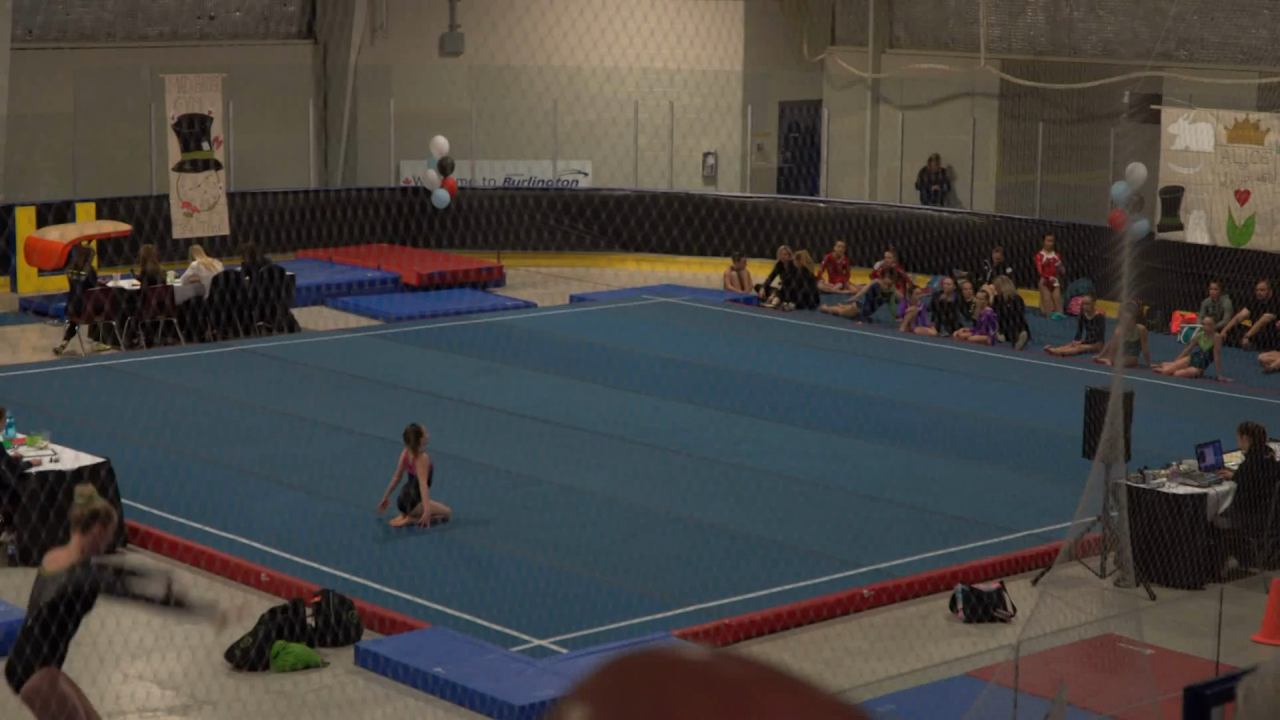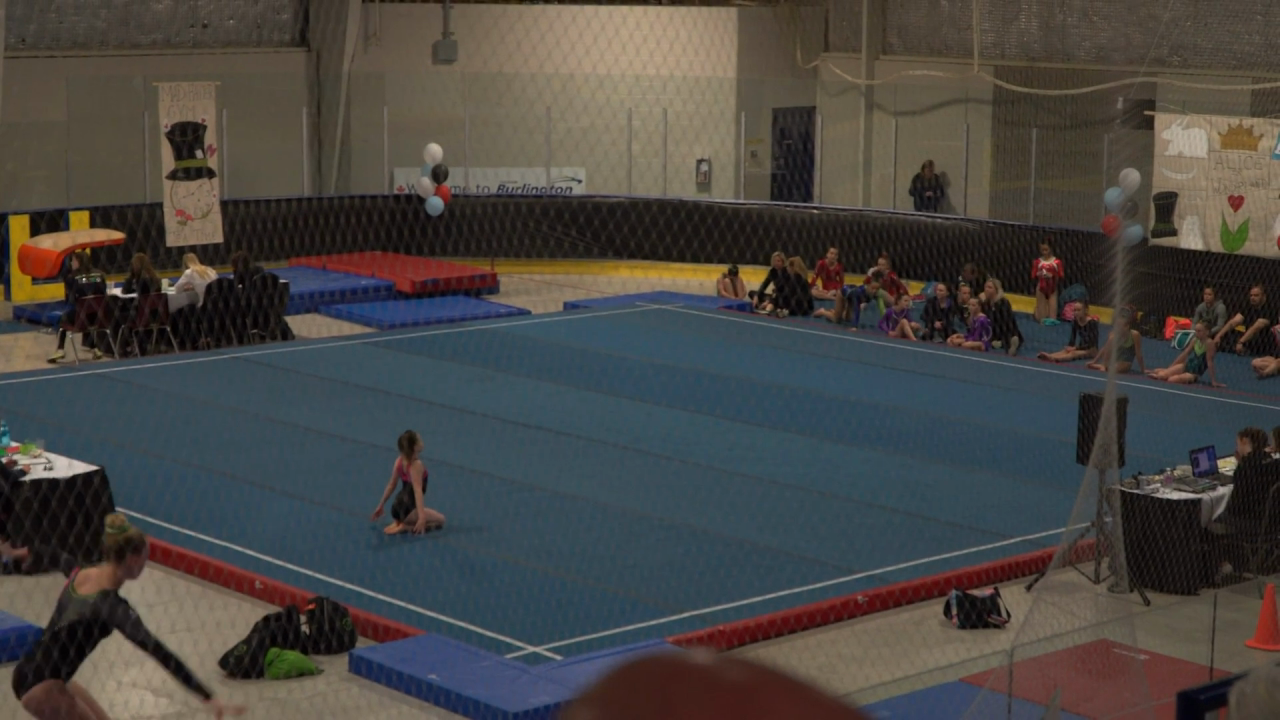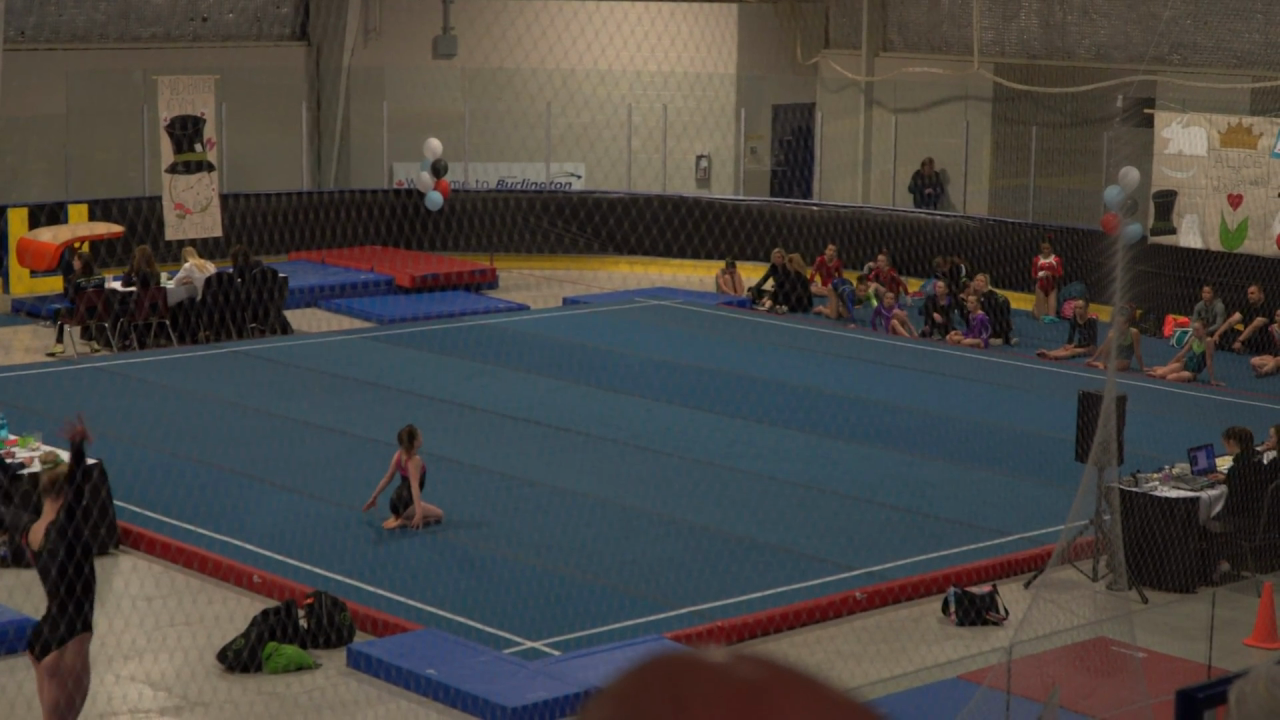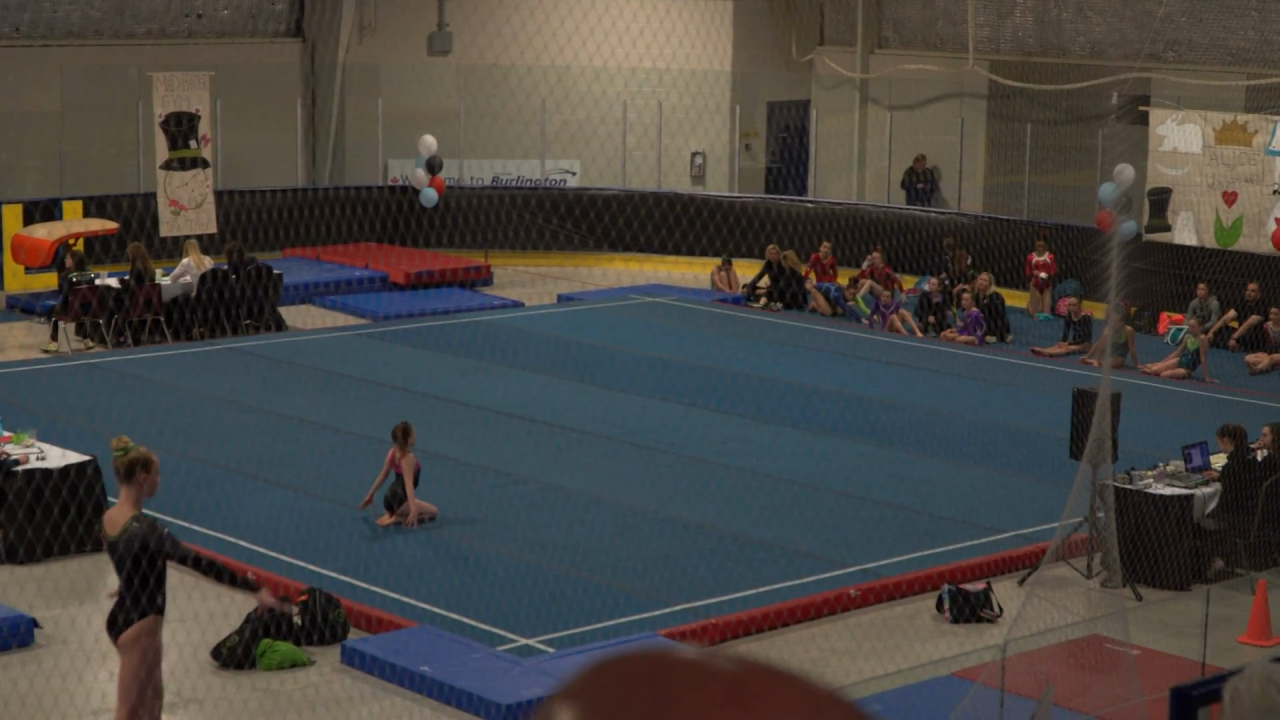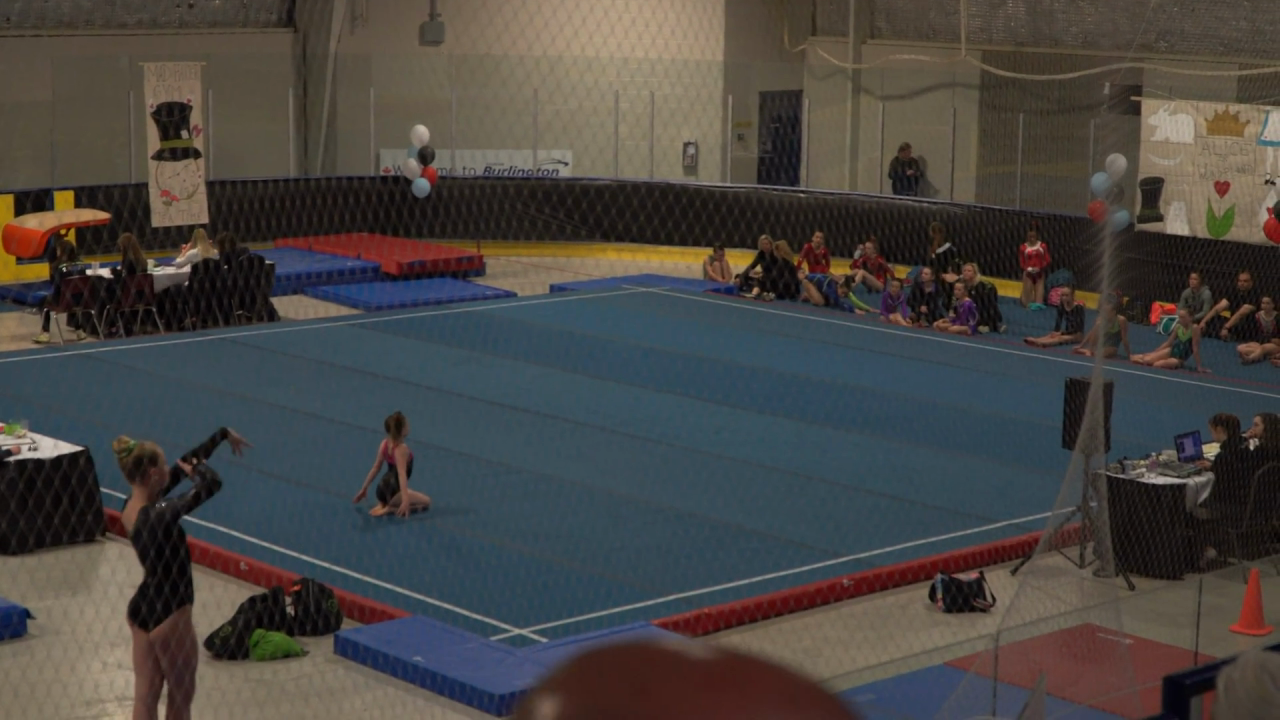
dt=1s
person 1, frame 1
left shoulder: (54, 557)
right shoulder: (83, 575)
left elbow: (113, 571)
right elbow: (139, 595)
left wrist: (162, 578)
right wrist: (204, 610)
left hip: (24, 666)
right hip: (37, 673)
person 1, frame 2
left shoulder: (82, 575)
right shoulder: (112, 607)
left elbow: (63, 560)
right elbow: (160, 651)
right wrist: (209, 699)
left hip: (39, 676)
right hip: (41, 685)
person 1, frame 3
left shoulder: (34, 532)
right shoulder: (60, 531)
right elbow: (76, 488)
right wrist: (79, 446)
left hip: (43, 640)
right hip: (67, 646)
person 1, frame 4
left shoulder: (110, 518)
right shoulder: (143, 528)
right elbow: (198, 562)
right wrist: (255, 588)
left hip: (122, 620)
right hip: (140, 628)
person 1, frame 5
left shoulder: (133, 507)
right shoulder: (158, 516)
left elbow: (186, 465)
right elbow: (211, 482)
left wrist: (224, 435)
right wrist: (198, 471)
left hip: (140, 611)
right hip: (169, 617)
